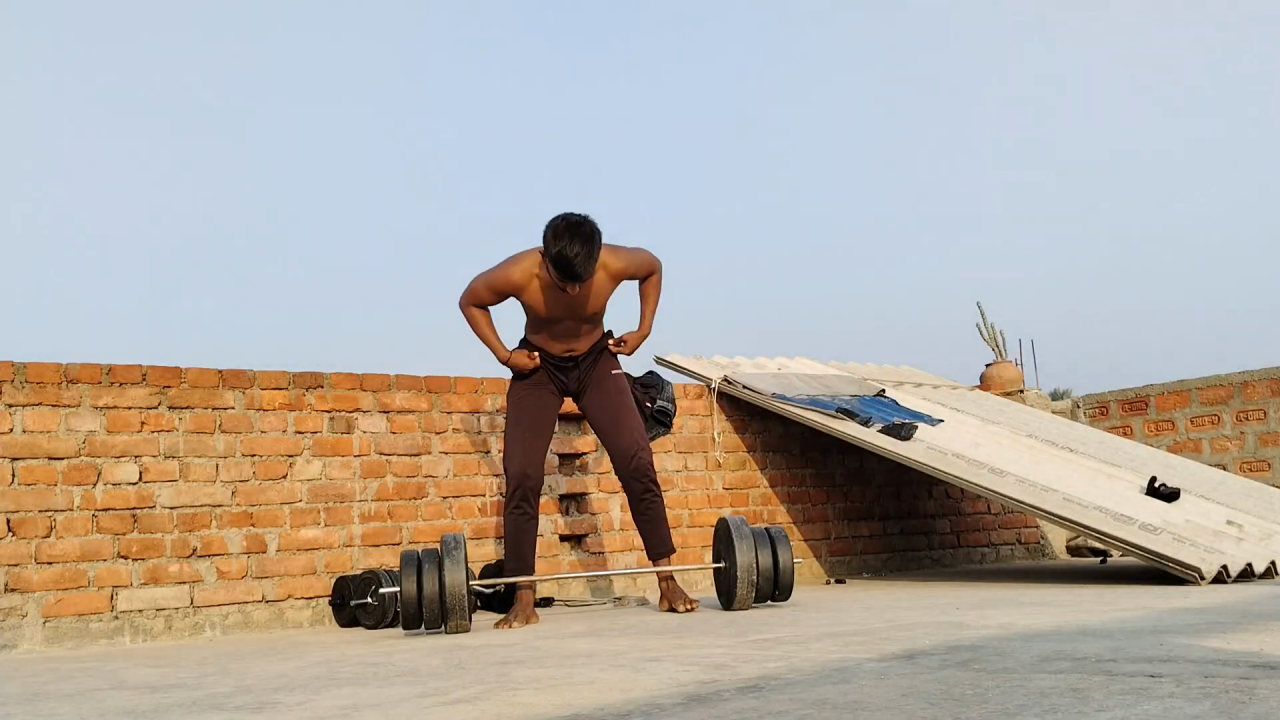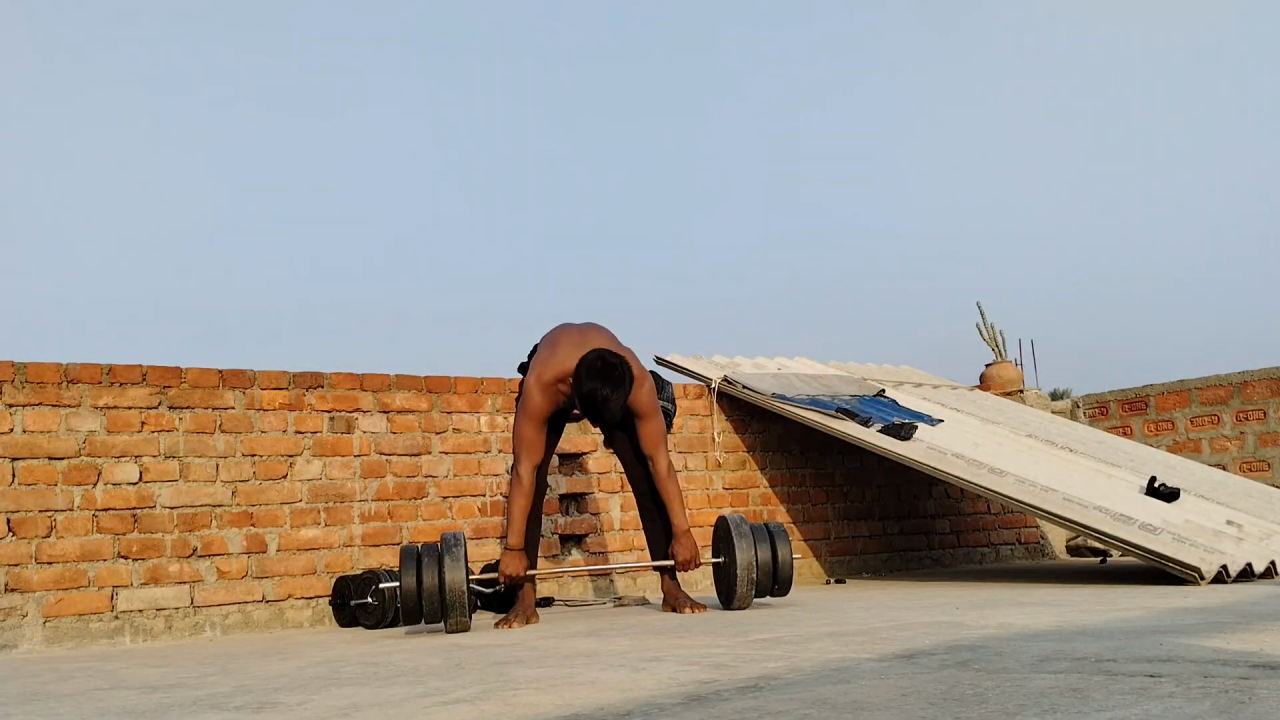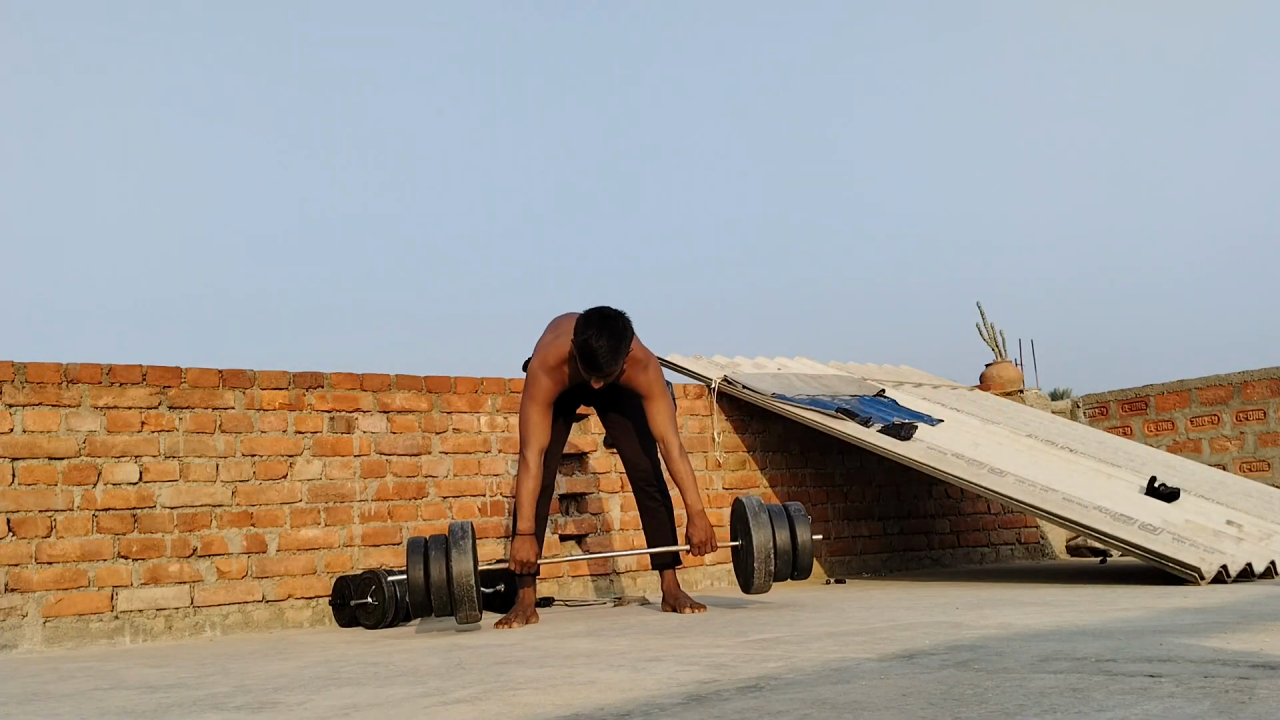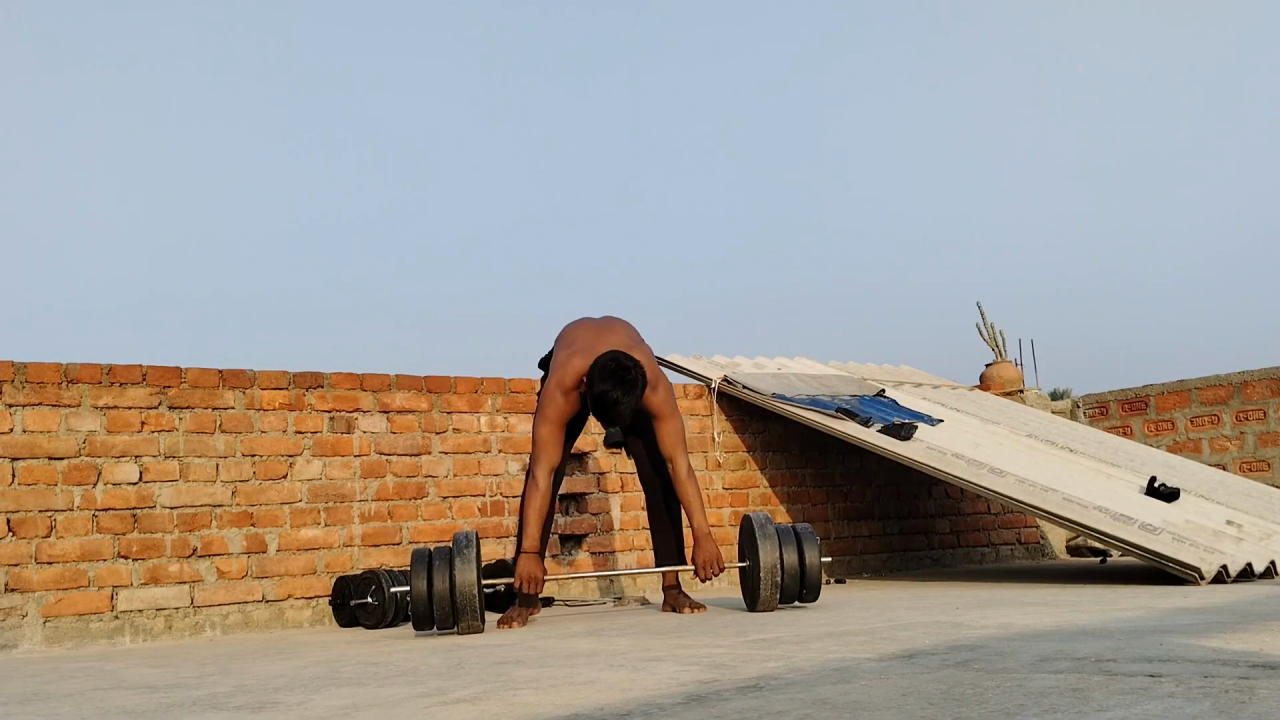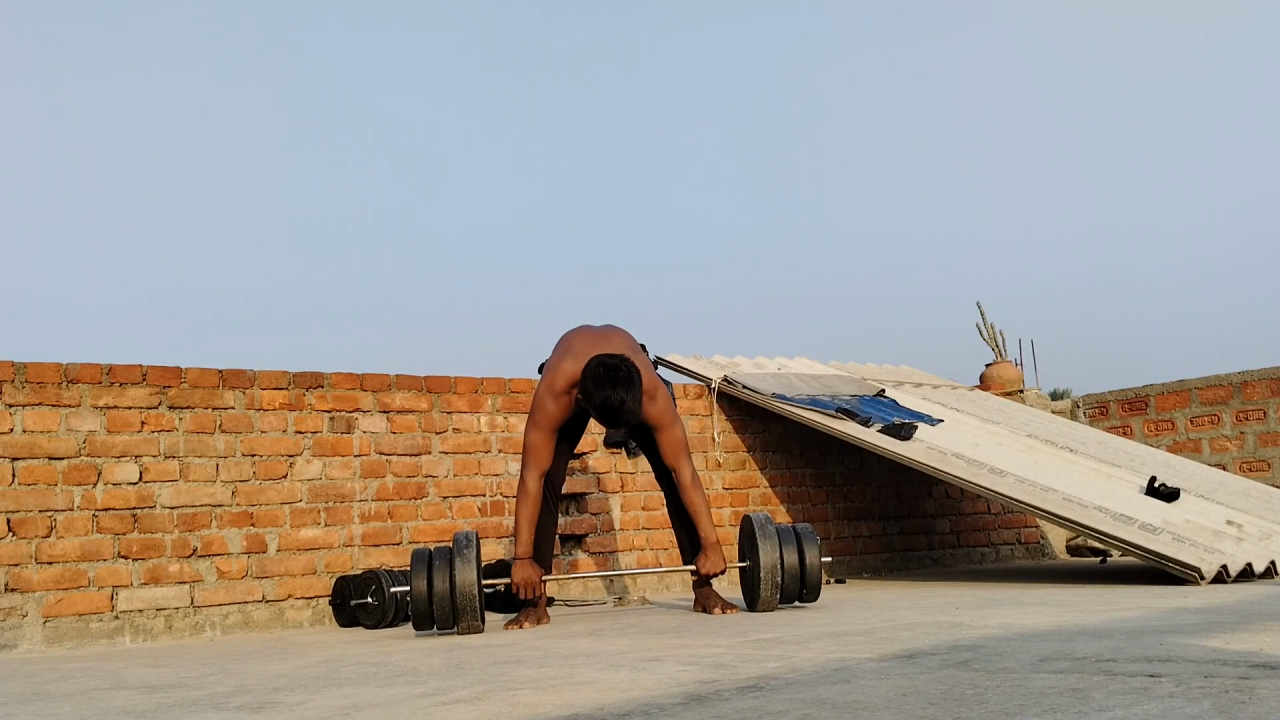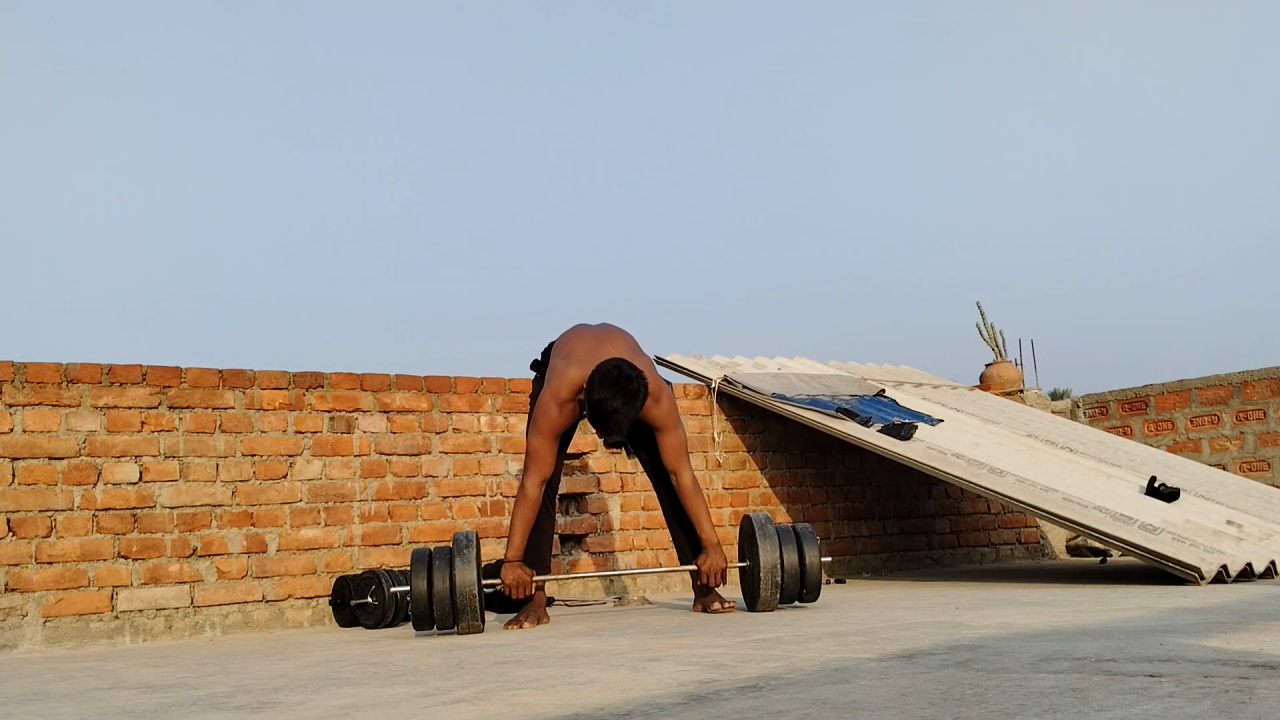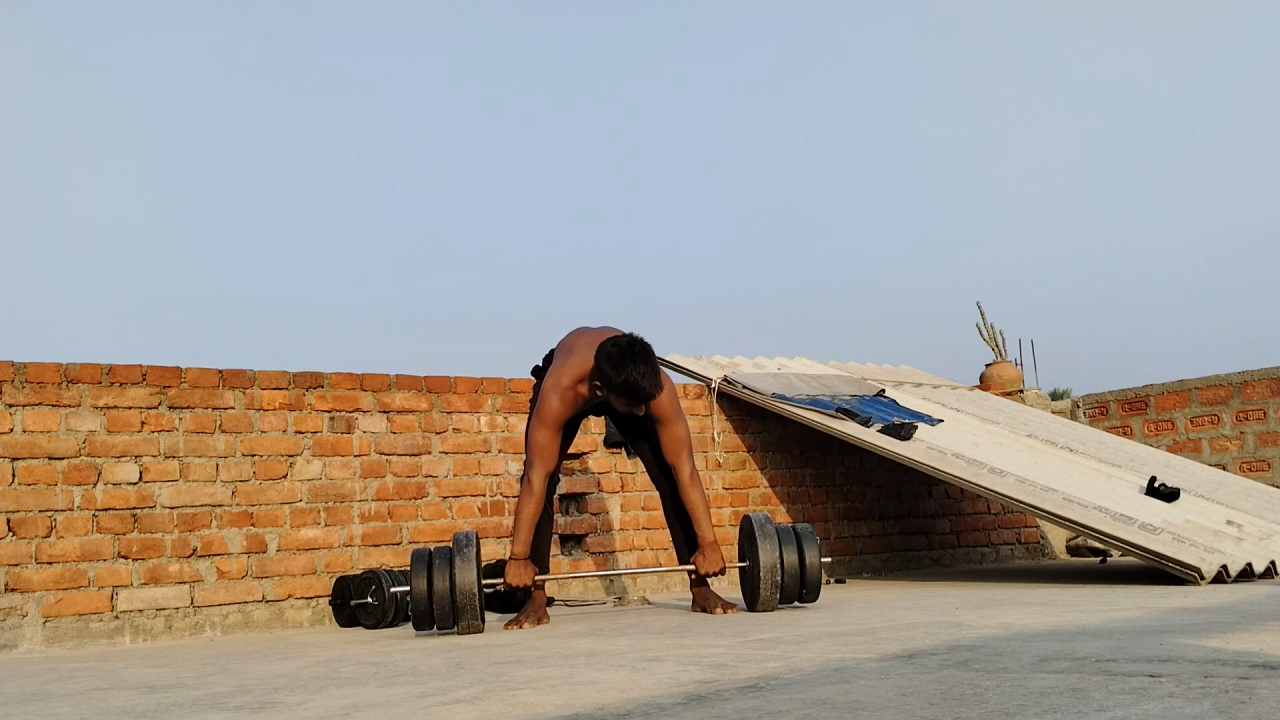
dt=0.7s
person 1, frame 1
left shoulder: (614, 264)
right shoulder: (516, 274)
left elbow: (653, 266)
right elbow: (470, 301)
left wrist: (642, 331)
right wrist: (506, 354)
left hip: (598, 362)
right hip: (537, 367)
left knee: (637, 461)
right knee: (521, 475)
left ankle: (667, 585)
right ankle: (523, 599)
person 1, frame 2
left shoulder: (639, 384)
right shoulder: (542, 386)
left elbow: (659, 461)
right elbow: (525, 470)
left wrist: (682, 532)
right wrist: (514, 547)
left hip: (612, 377)
right hip: (554, 374)
left knee: (644, 472)
right knee: (534, 474)
left ankle: (671, 588)
right ankle: (525, 599)
person 1, frame 3
left shoulder: (642, 364)
right shoulder: (546, 367)
left elbow: (669, 441)
right elbow: (531, 455)
left wrist: (696, 514)
right wrist: (524, 532)
left hip: (619, 389)
right hip: (561, 386)
left knee: (646, 470)
right knee: (541, 476)
left ankle: (670, 587)
right ankle: (525, 598)
person 1, frame 4
left shoulder: (654, 384)
right shoulder: (562, 388)
left elbow: (678, 463)
right elbow: (542, 473)
left wrist: (703, 536)
right wrist: (529, 552)
left hip: (629, 373)
right hip: (570, 368)
left knee: (658, 473)
right knee: (550, 473)
left ankle: (671, 587)
right ankle: (526, 595)
person 1, frame 5
left shoulder: (653, 392)
right shoulder: (555, 392)
left elbow: (683, 471)
right elbow: (531, 478)
left wrist: (711, 546)
right wrist: (523, 558)
left hip: (631, 379)
right hip: (571, 383)
left knee: (671, 475)
right knee: (547, 480)
left ankle: (703, 588)
right ankle: (536, 599)
person 1, frame 6
left shoulder: (656, 395)
right shoulder: (559, 397)
left elbow: (681, 473)
right elbow: (534, 482)
left wrist: (711, 546)
right wrist: (513, 560)
left hip: (628, 380)
left knee: (665, 476)
right knee: (546, 480)
left ankle: (702, 588)
right ankle: (535, 599)
person 1, frame 7
left shoulder: (656, 386)
right shoulder: (560, 389)
left elbow: (684, 469)
right elbow: (536, 478)
left wrist: (708, 544)
right wrist: (518, 557)
left hip: (628, 385)
right hip: (571, 384)
left knee: (668, 475)
right knee: (541, 478)
left ankle: (700, 589)
right ankle: (536, 599)
